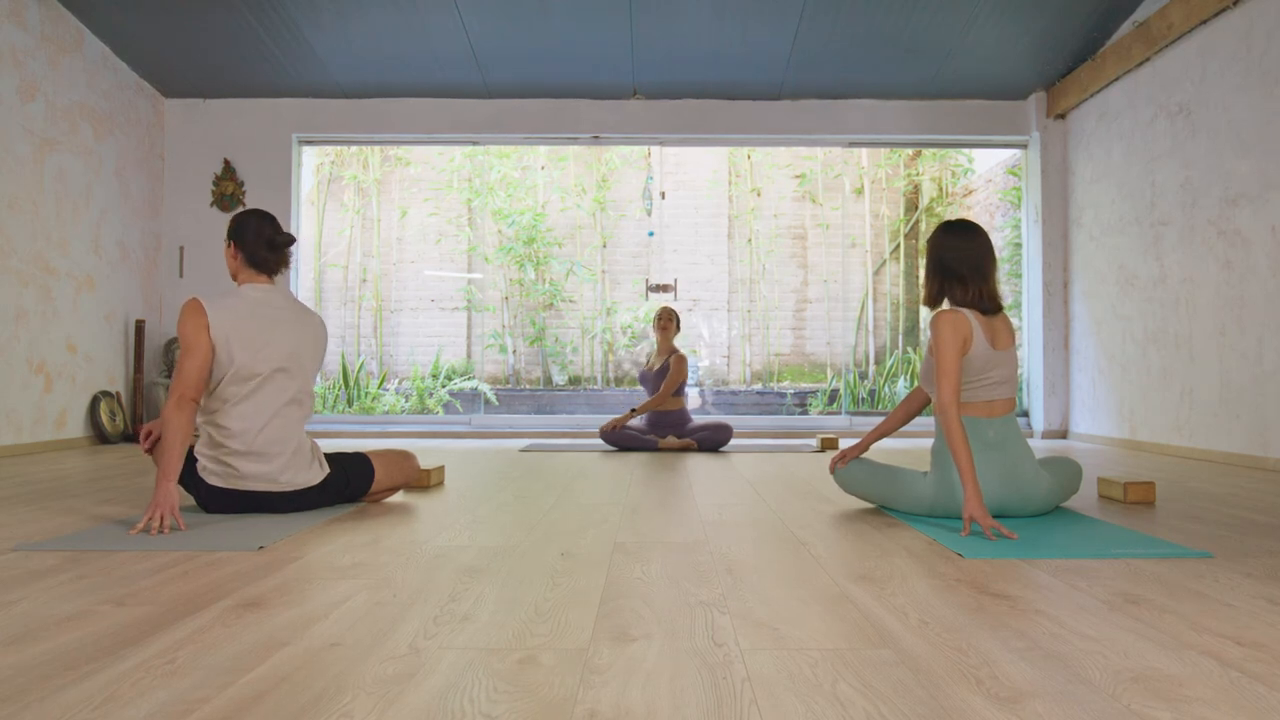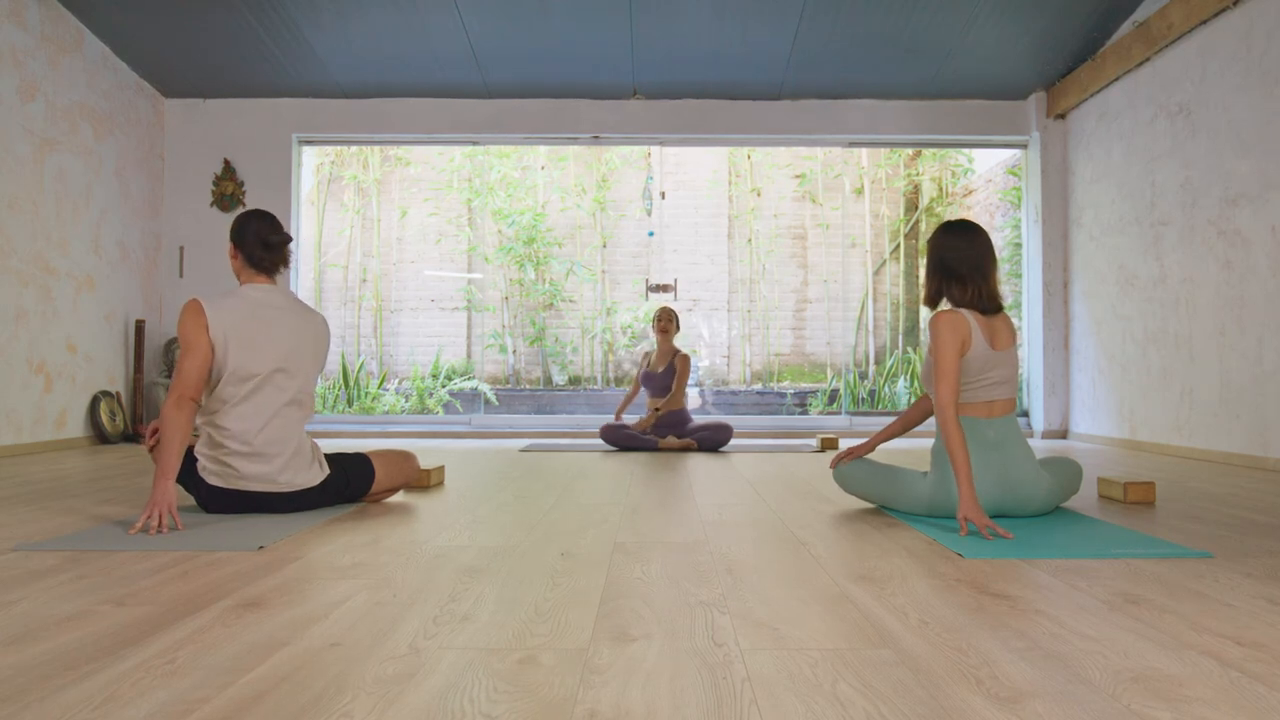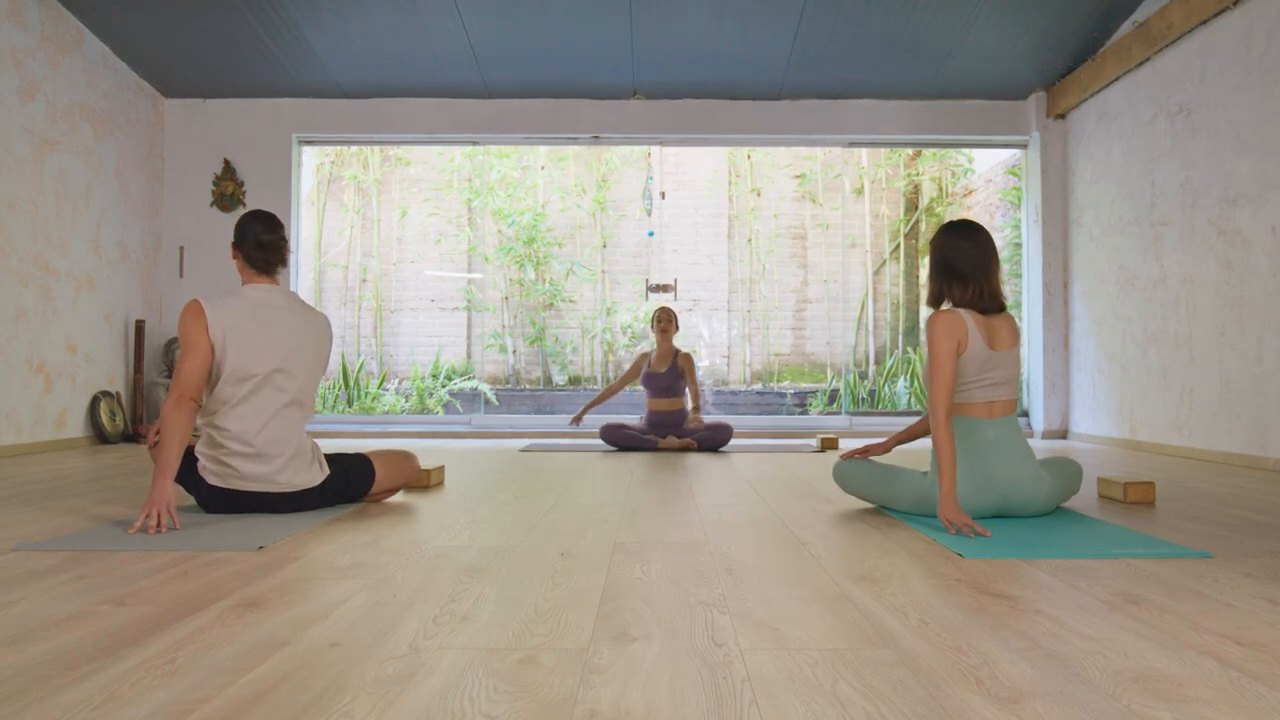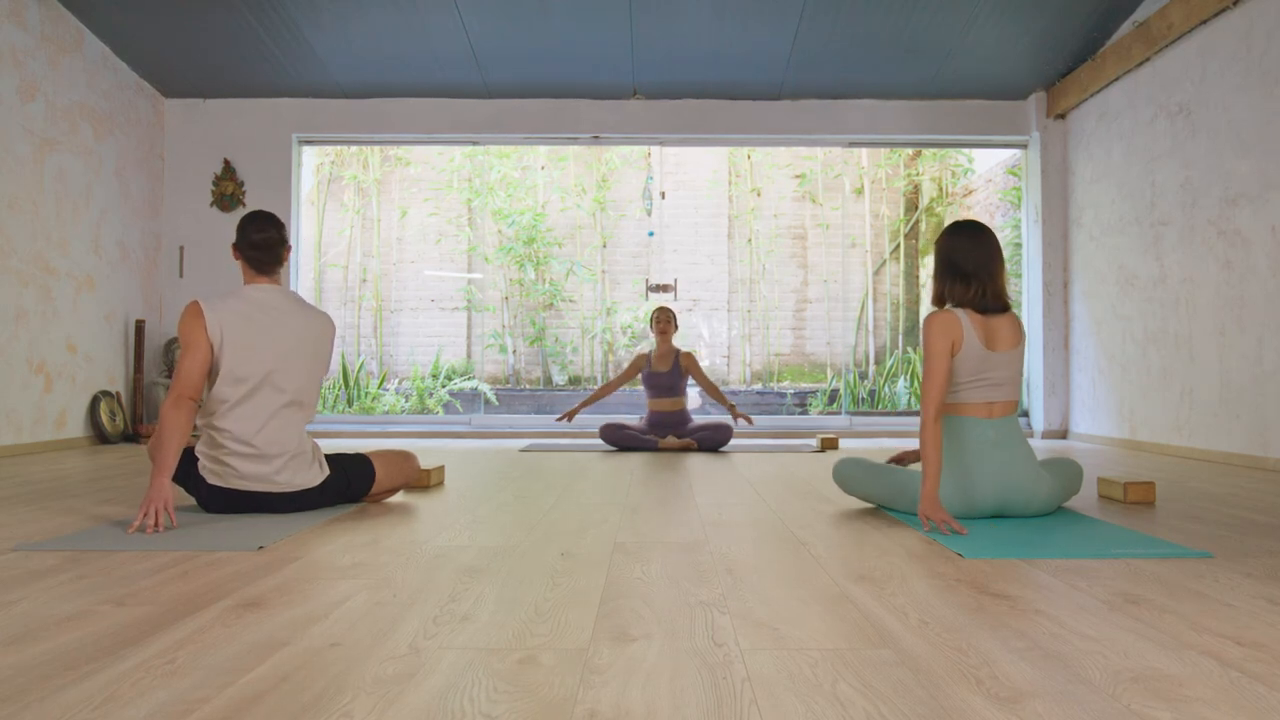
dt=0.3s
person 1, frame 1
left shoulder: (202, 313)
right shoulder: (313, 323)
left elbow: (184, 400)
left wrist: (165, 486)
right wrist: (170, 421)
left hip: (220, 490)
right hip: (297, 489)
left knee: (159, 441)
right knee: (409, 464)
person 1, frame 2
left shoulder: (202, 313)
right shoulder: (316, 323)
left elbow: (183, 400)
left wrist: (163, 485)
right wrist: (175, 423)
left hip: (220, 490)
right hip: (296, 489)
left knee: (161, 442)
right knee: (408, 464)
person 1, frame 3
left shoulder: (203, 314)
right shoulder: (318, 324)
left elbow: (183, 400)
left wrist: (162, 485)
right wrist: (183, 422)
left hip: (220, 489)
right hip: (297, 490)
left knee: (161, 442)
right knee: (409, 464)
person 1, frame 4
left shoulder: (203, 315)
right shoulder: (321, 324)
left elbow: (183, 400)
left wrist: (160, 483)
left hip: (221, 490)
right hip: (297, 488)
left knee: (159, 443)
right knee: (409, 464)
person 2, frame 1
left shoulder: (948, 322)
right shoulder: (1003, 322)
left elbow: (949, 411)
right elbow: (927, 392)
left wrist: (971, 495)
right wrist: (866, 441)
left hip: (962, 478)
right hip: (1023, 486)
left knee: (846, 471)
right knee: (1069, 469)
person 2, frame 2
left shoulder: (947, 322)
right shoulder: (1005, 323)
left elbow: (947, 412)
left wrist: (966, 496)
right wrist: (874, 442)
left hip: (963, 479)
right hip: (1021, 484)
left knee: (845, 470)
right knee: (1069, 469)
person 2, frame 3
left shoulder: (944, 322)
right shoulder: (1009, 323)
left elbow: (940, 415)
left wrist: (947, 497)
right wrist: (891, 442)
left hip: (967, 482)
right hip: (1021, 484)
left knee: (846, 469)
right knee: (1069, 469)
left ankle: (953, 501)
person 2, frame 4
left shoulder: (941, 323)
right shoulder: (1014, 324)
left elbow: (932, 413)
left wrist: (928, 495)
right wrist: (926, 451)
left hip: (962, 486)
right hip: (1022, 487)
left knee: (844, 470)
right knee: (1070, 470)
left ankle: (945, 504)
person 3, frame 1
left shoulder: (678, 359)
right shoulder: (651, 357)
left elbow: (663, 396)
left wrist: (628, 416)
left hip: (679, 425)
right hip: (651, 425)
left knee: (725, 430)
right knee: (607, 431)
right ankle: (667, 443)
person 3, frame 2
left shoulder: (682, 358)
right shoulder: (646, 357)
left elbow: (677, 393)
right elbow: (634, 389)
left wrist: (654, 414)
right wrist: (619, 411)
left hip: (680, 425)
right hip: (651, 426)
left knee: (725, 431)
right knee: (607, 431)
right ankle: (666, 444)
person 3, frame 3
left shoulder: (684, 358)
right shoulder: (644, 359)
left elbow: (694, 389)
right elbow: (616, 386)
left wrist: (695, 411)
right wrist: (586, 408)
left hip: (680, 425)
right hip: (651, 425)
left knee: (724, 431)
right knee: (607, 431)
right ankle: (664, 443)
person 3, frame 4
left shoulder: (685, 358)
right shoulder: (642, 360)
left elbow: (708, 385)
right elbow: (613, 384)
left wrist: (732, 407)
right wrist: (580, 406)
left hip: (681, 425)
right hip: (651, 425)
left knee: (724, 431)
right knee: (607, 431)
left ankle: (653, 443)
right ankle: (663, 444)
